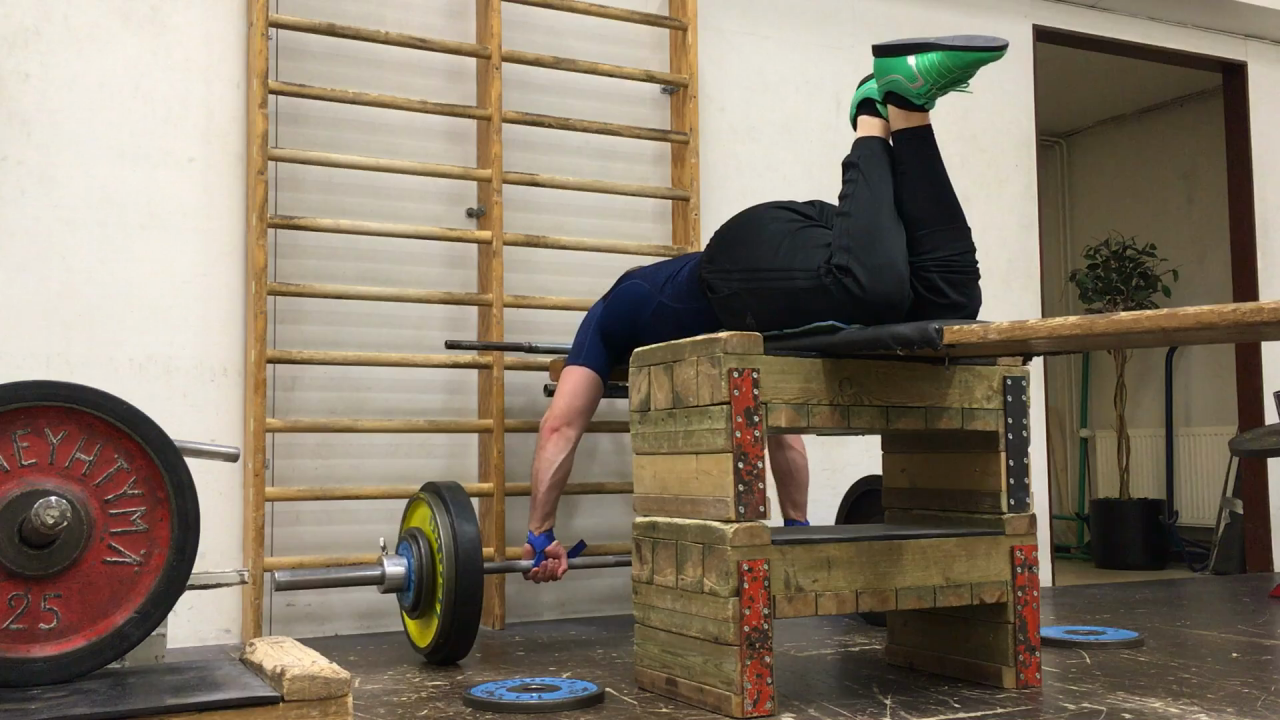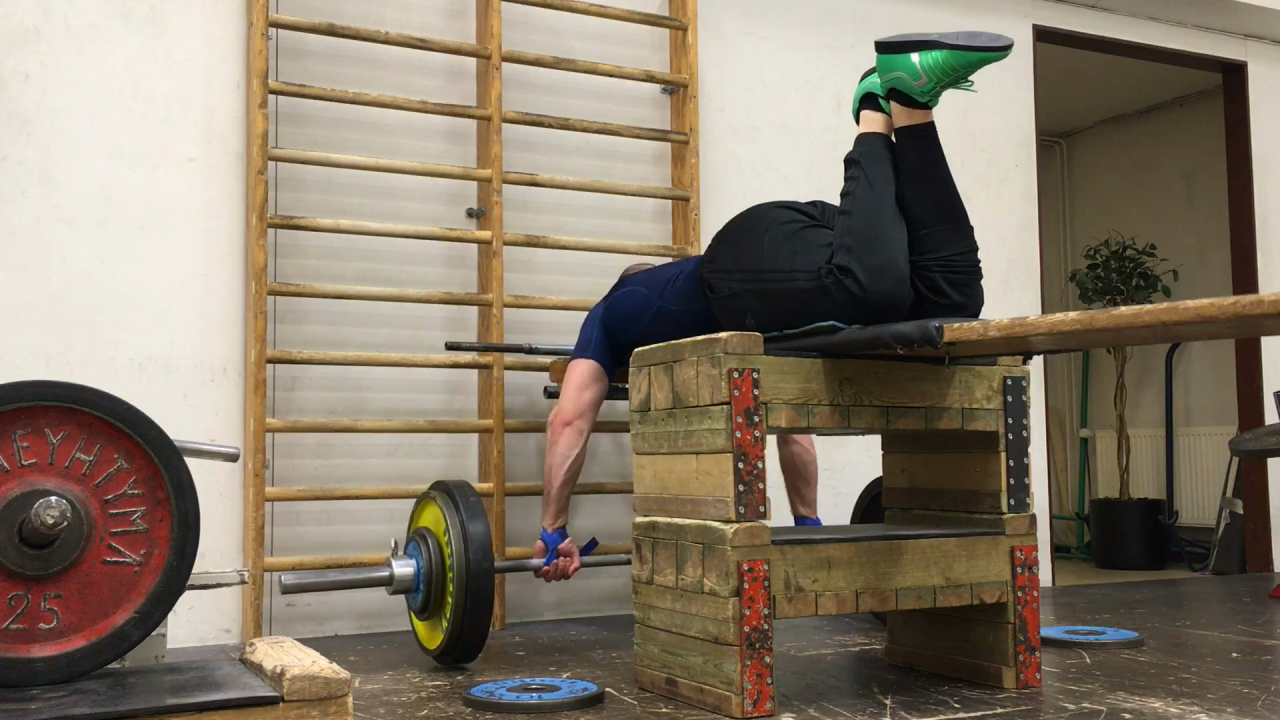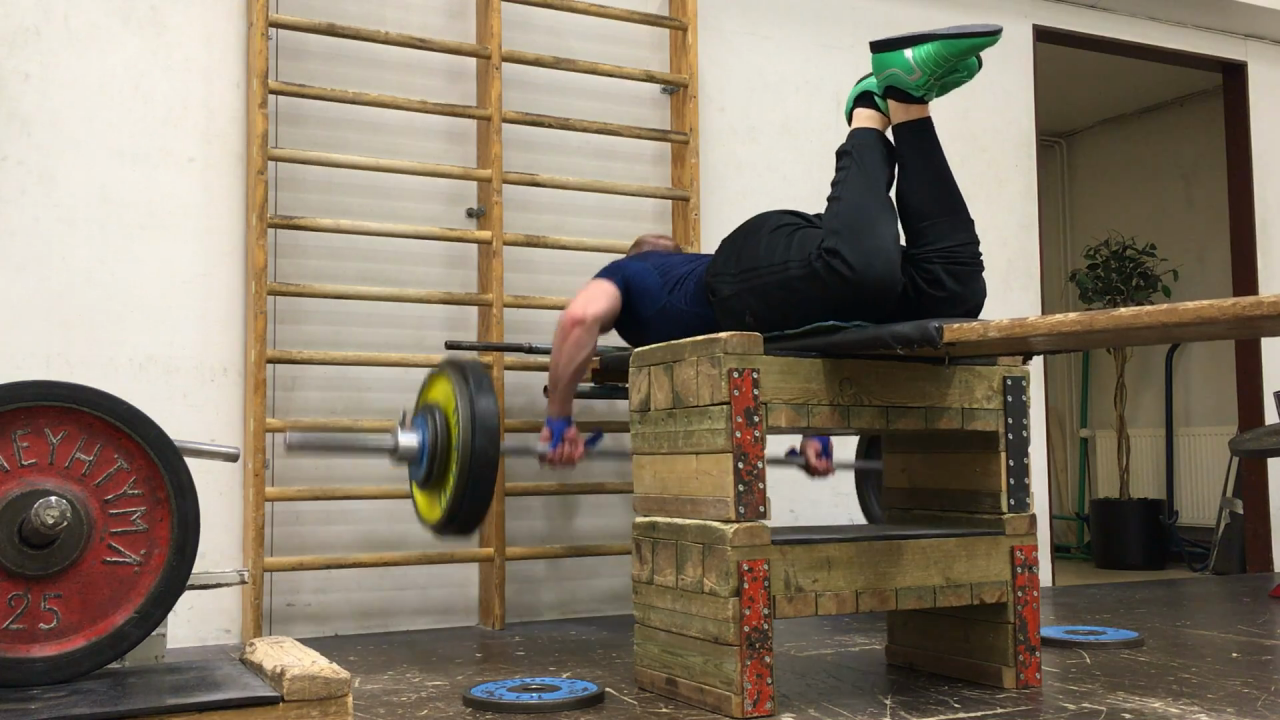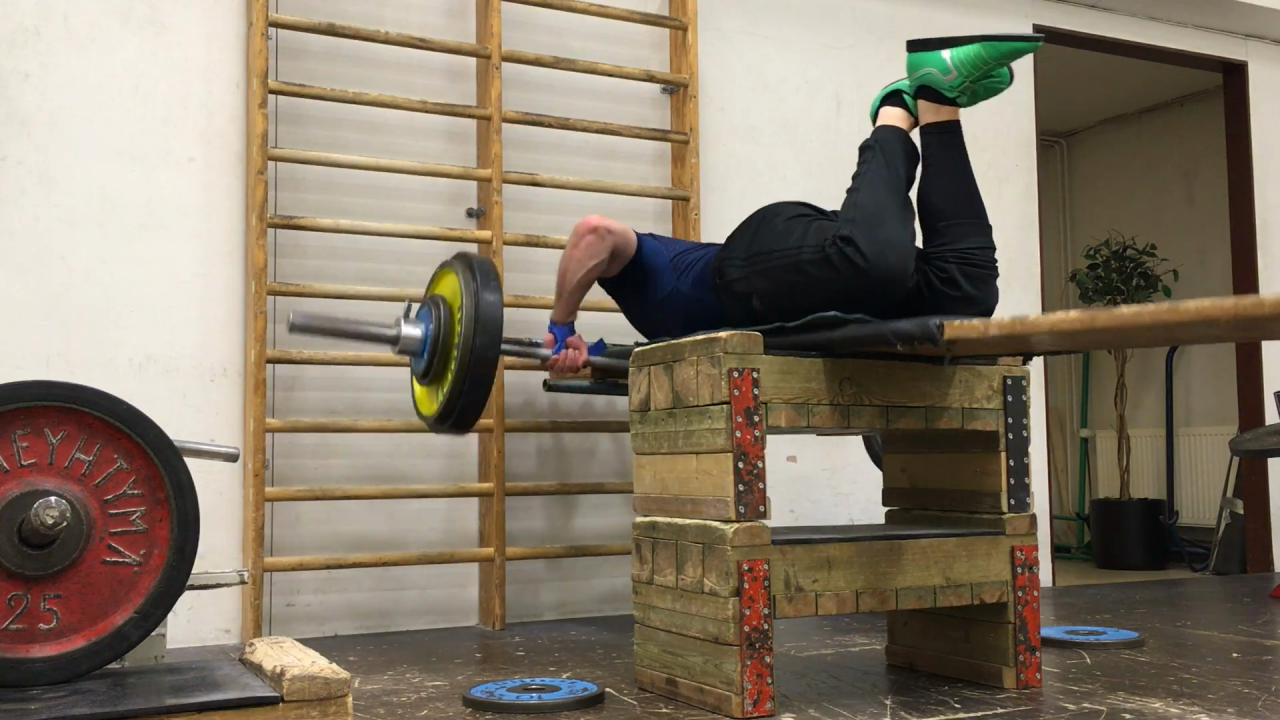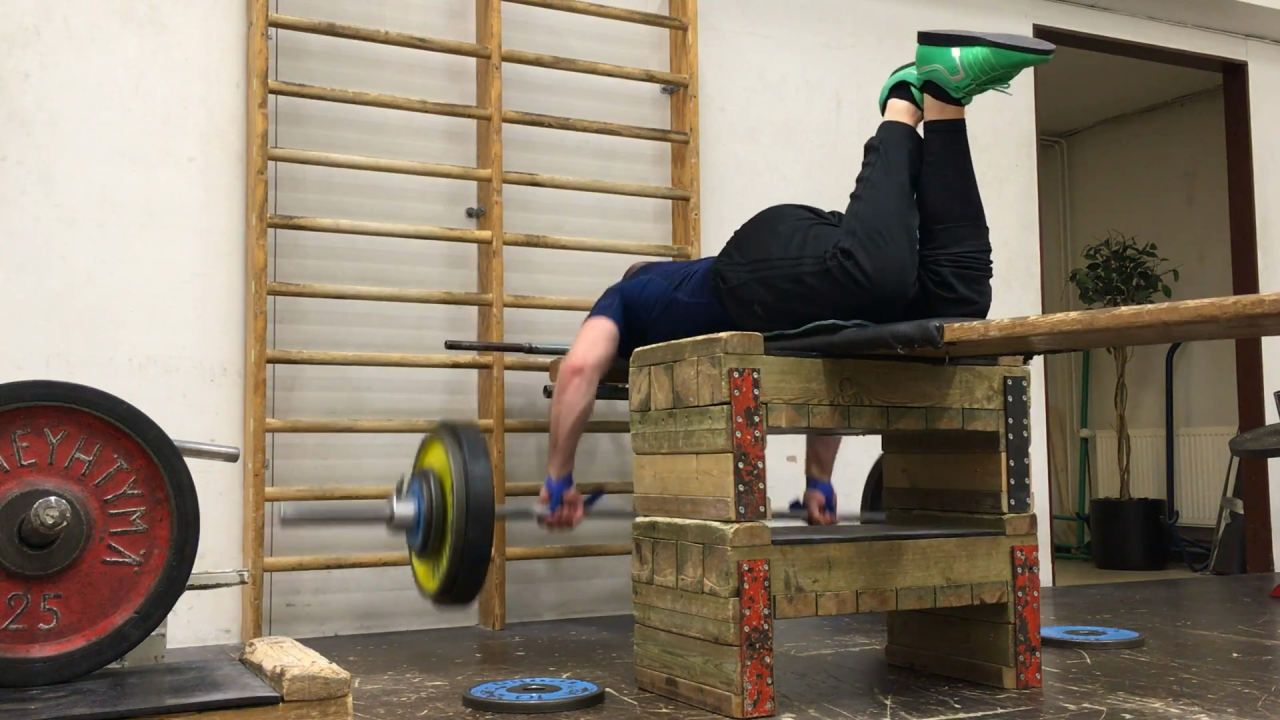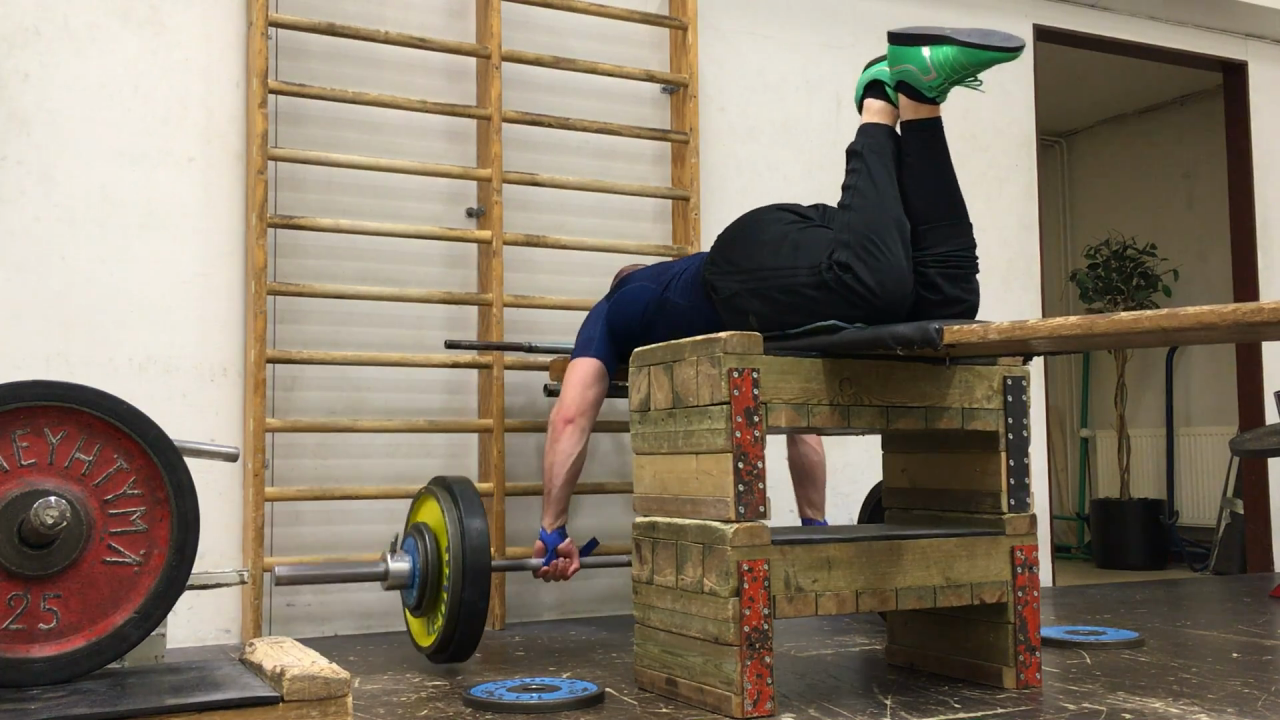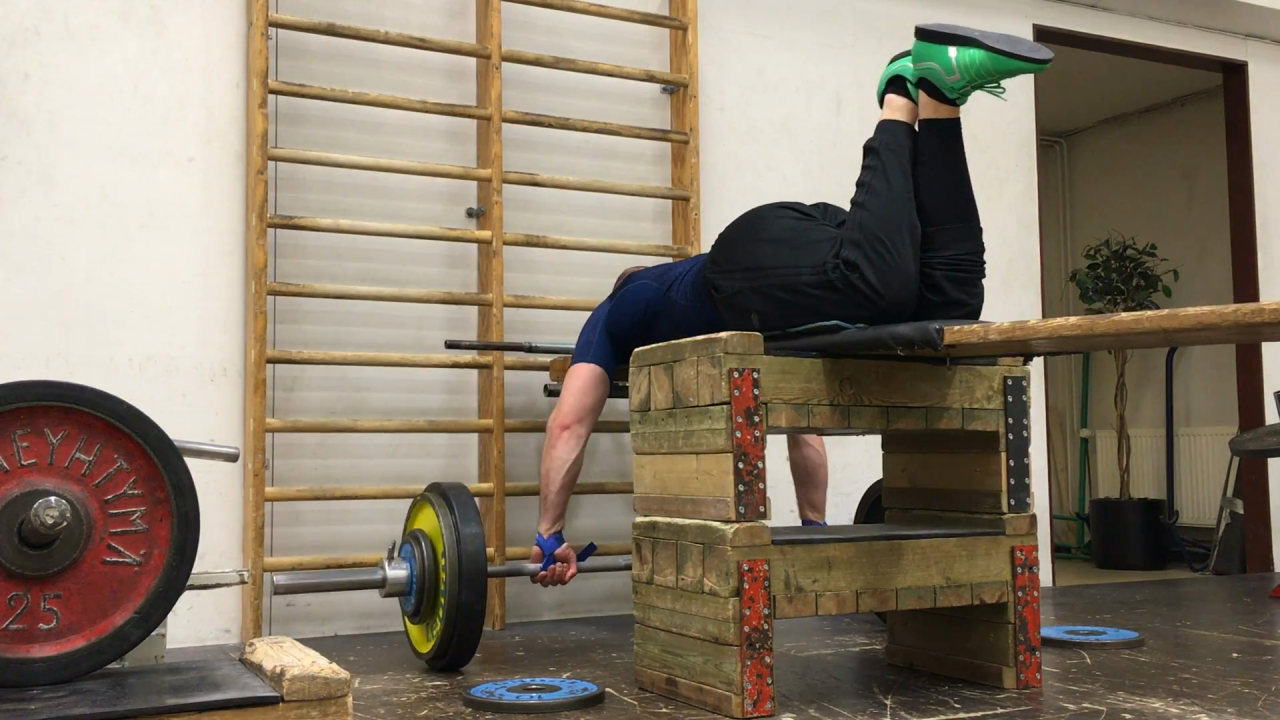
dt=0.3s
person 1, frame 1
left shoulder: (611, 318)
right shoulder: (735, 336)
left elbow: (562, 426)
right elbow: (780, 425)
left wrist: (541, 535)
right wrist: (796, 526)
left hip: (753, 261)
left knee: (873, 288)
right knee: (949, 300)
left ankle: (873, 121)
person 1, frame 2
left shoulder: (613, 313)
right shoulder: (739, 334)
left elbow: (570, 420)
left wrist: (554, 530)
right wrist: (808, 523)
left hip: (752, 262)
left knee: (871, 288)
right knee: (950, 298)
left ankle: (876, 114)
person 1, frame 3
left shoulder: (629, 274)
left elbow: (582, 317)
left wrist: (559, 419)
right wrist: (816, 429)
left hip: (754, 274)
right knee: (954, 285)
left ankle: (869, 114)
person 1, frame 4
left shoulder: (635, 266)
left elbow: (595, 232)
left wrist: (562, 327)
left hip: (760, 263)
right knee: (967, 292)
left ankle: (895, 115)
person 1, frame 5
left shoulder: (624, 301)
left elbow: (580, 368)
left wrist: (559, 480)
right wrist: (819, 481)
left hip: (771, 262)
left knee: (916, 287)
right knee: (959, 298)
left ankle: (902, 106)
person 1, frame 6
left shoulder: (613, 314)
right shoulder: (713, 309)
left elbow: (571, 418)
left wrist: (553, 530)
right wrist: (816, 526)
left hip: (759, 266)
left knee: (881, 285)
left ankle: (880, 104)
person 1, frame 7
left shoulder: (615, 317)
left elbow: (569, 423)
right elbow: (802, 427)
left wrist: (550, 535)
right wrist: (815, 527)
left hip: (759, 263)
left knee: (879, 286)
right knee: (950, 303)
left ankle: (901, 101)
right ankle: (932, 93)
